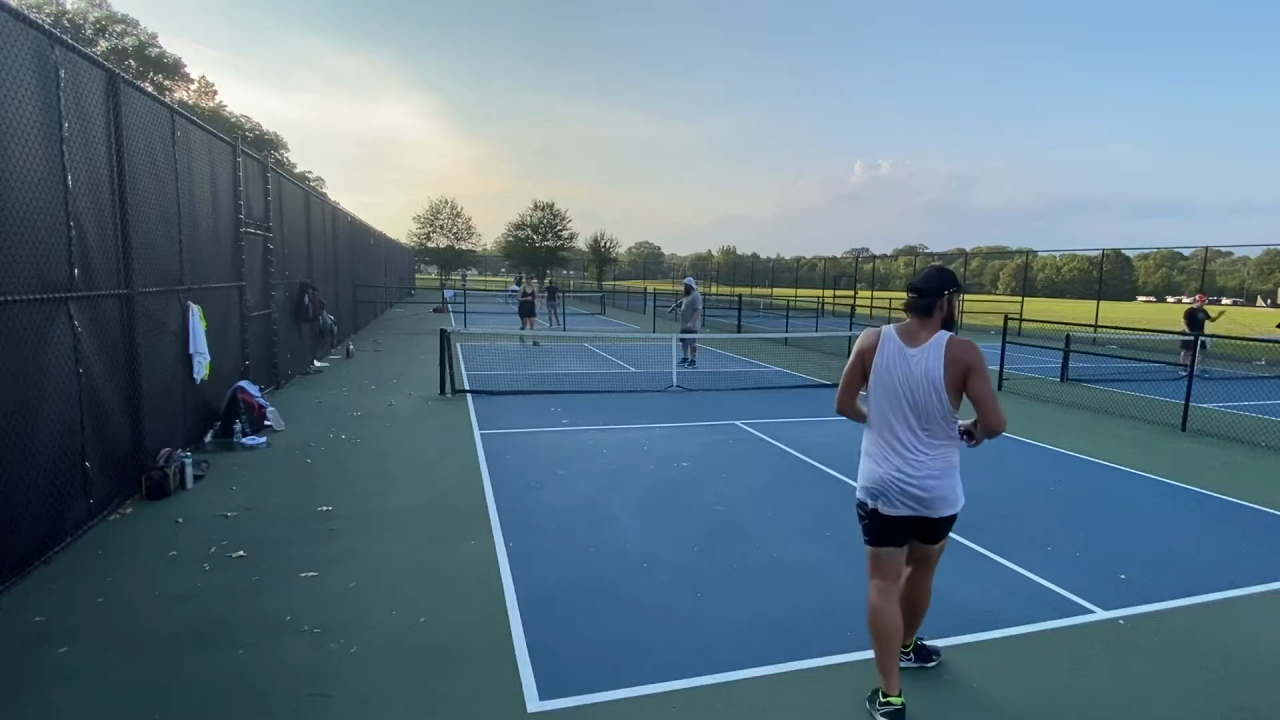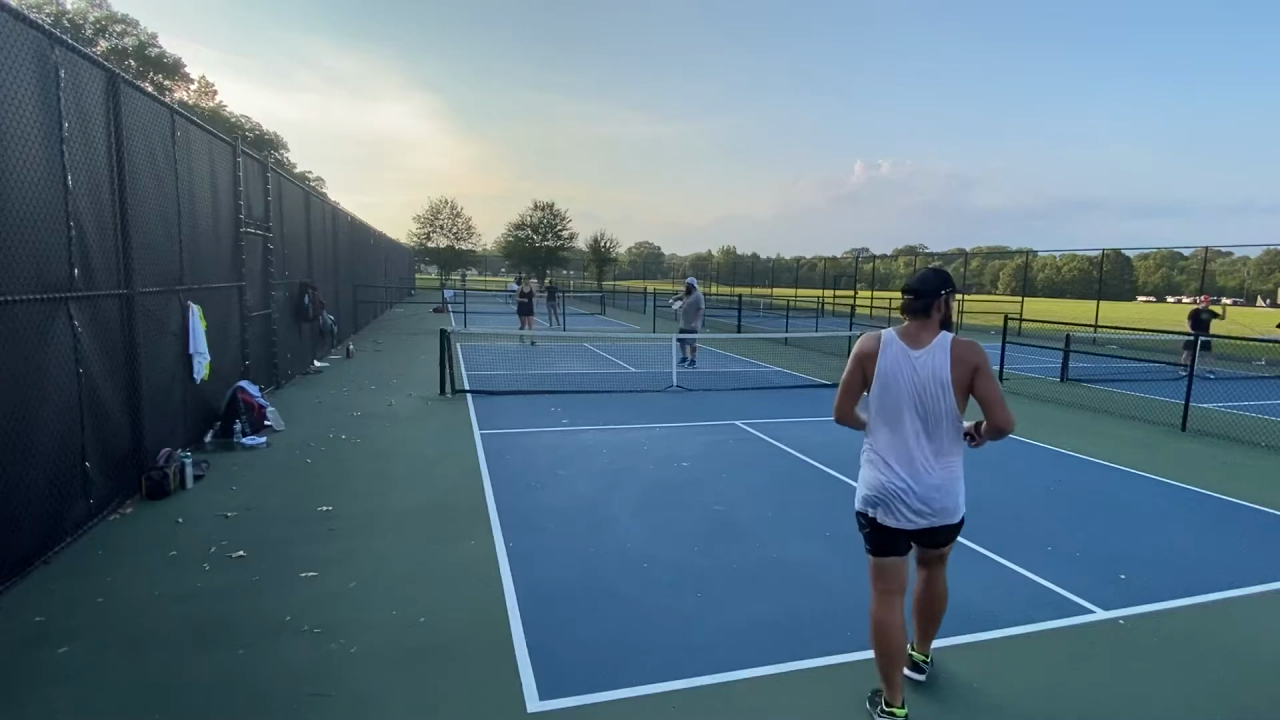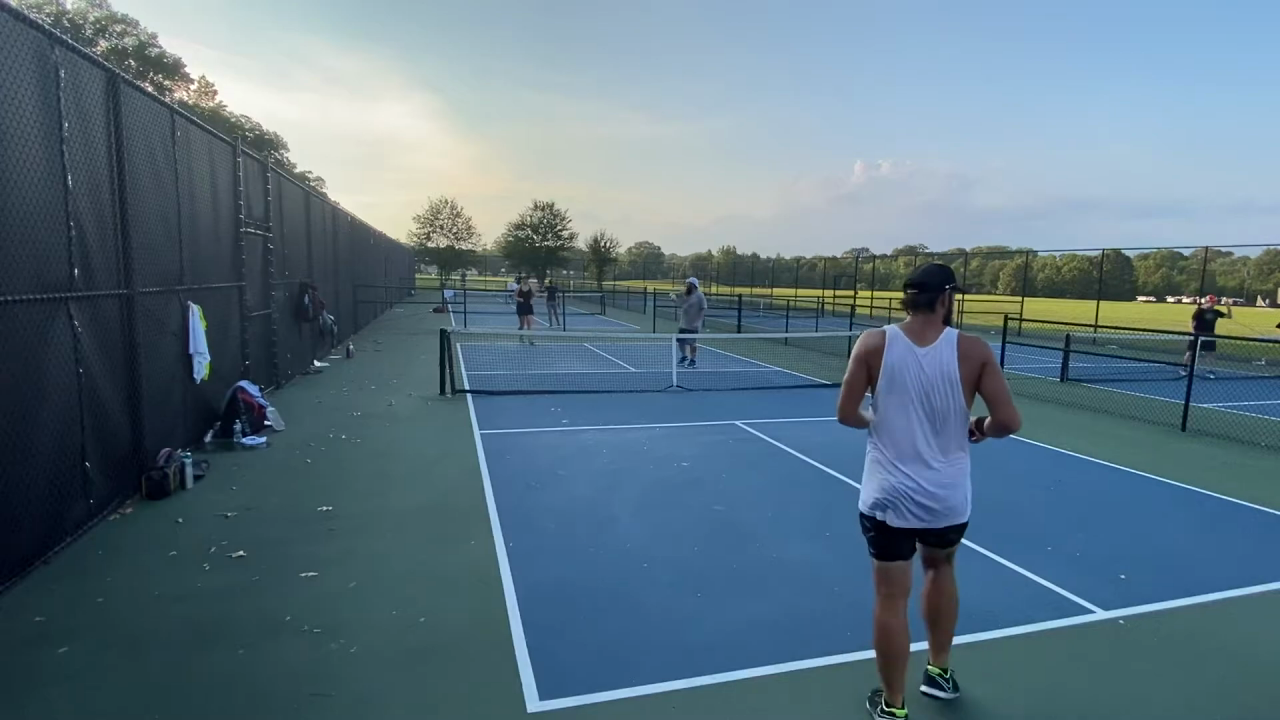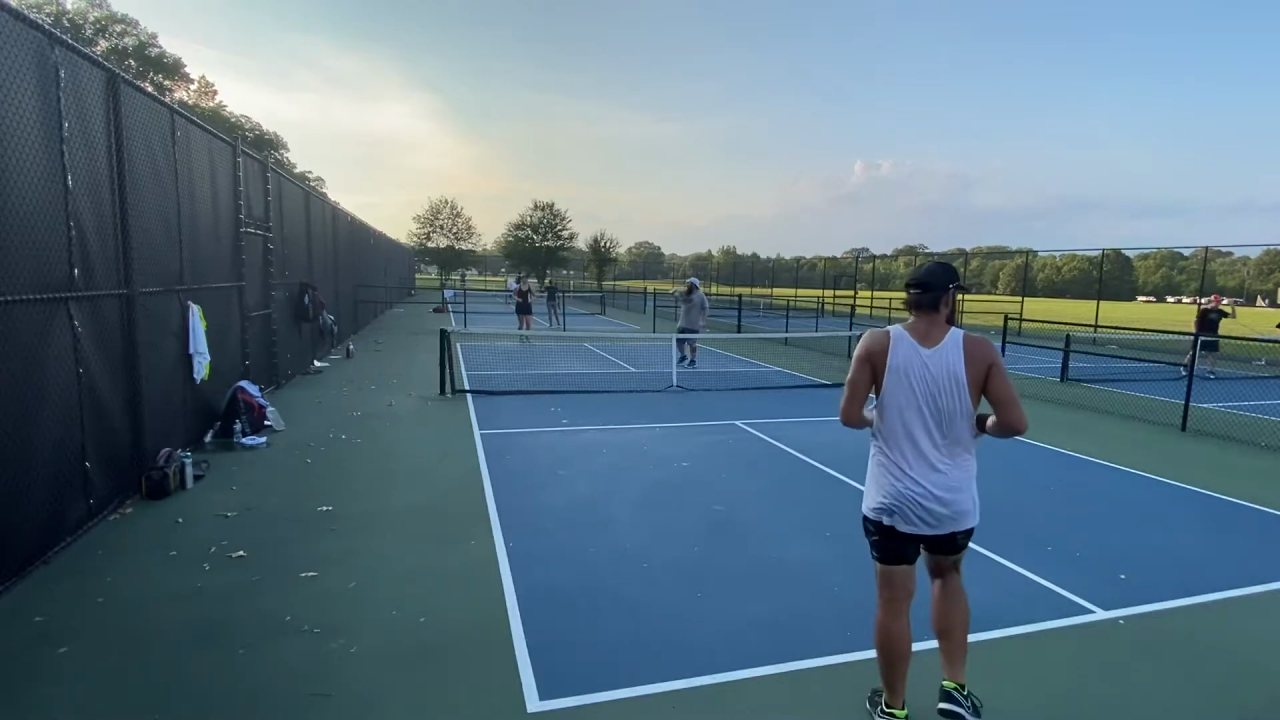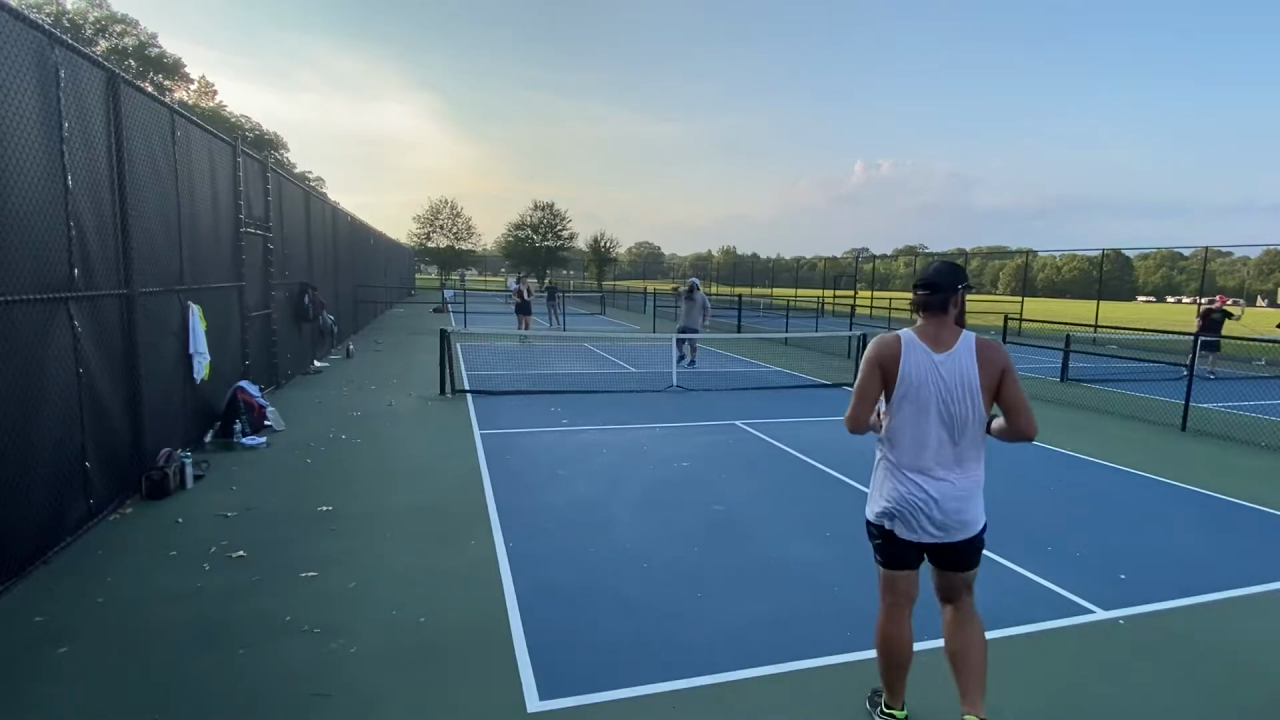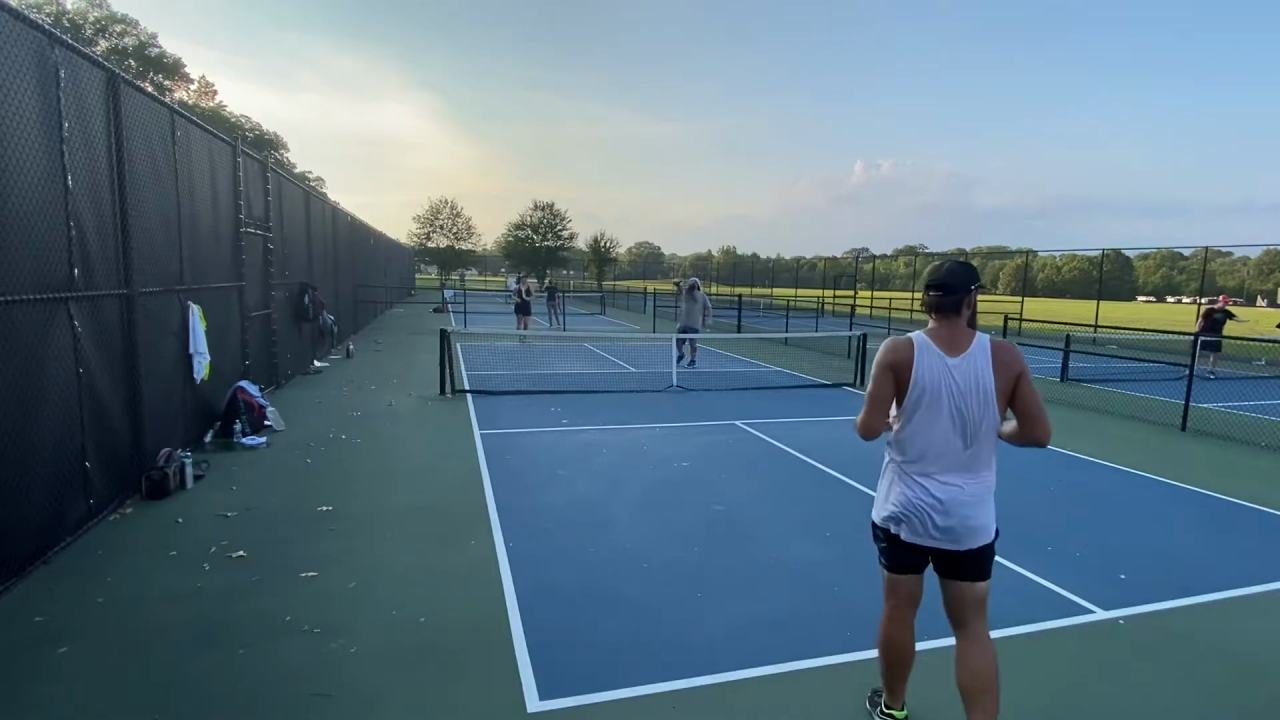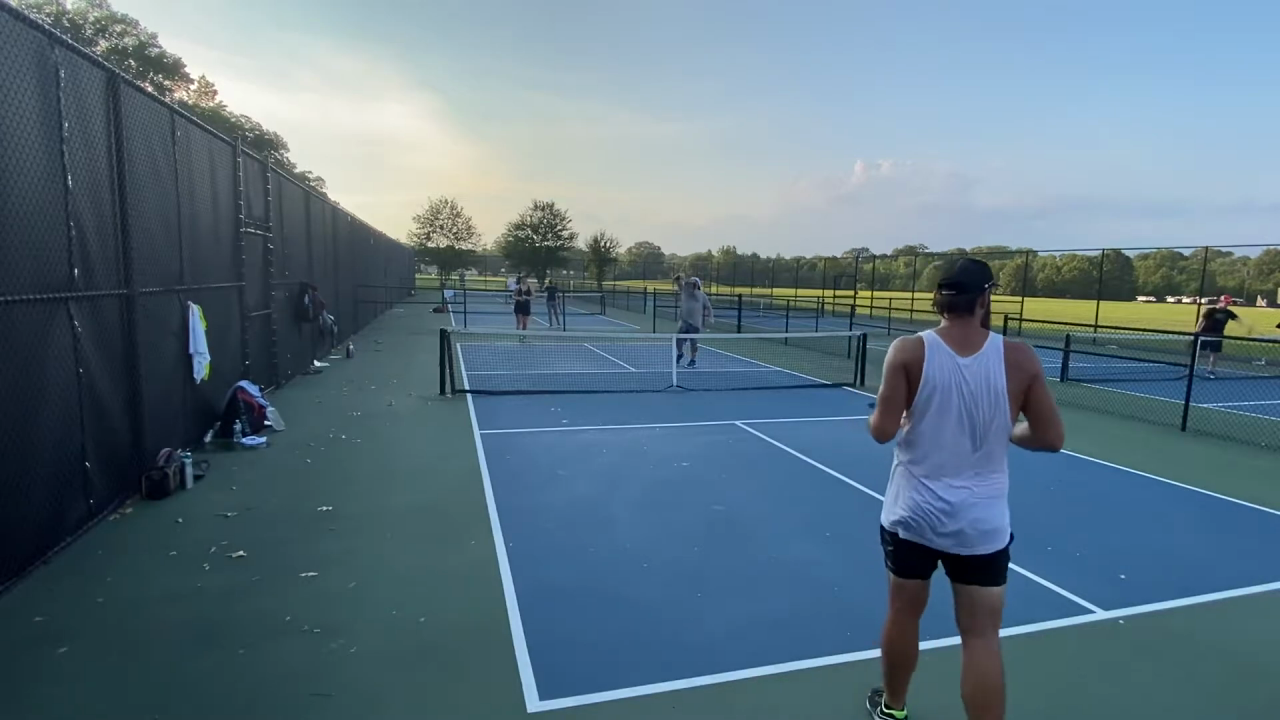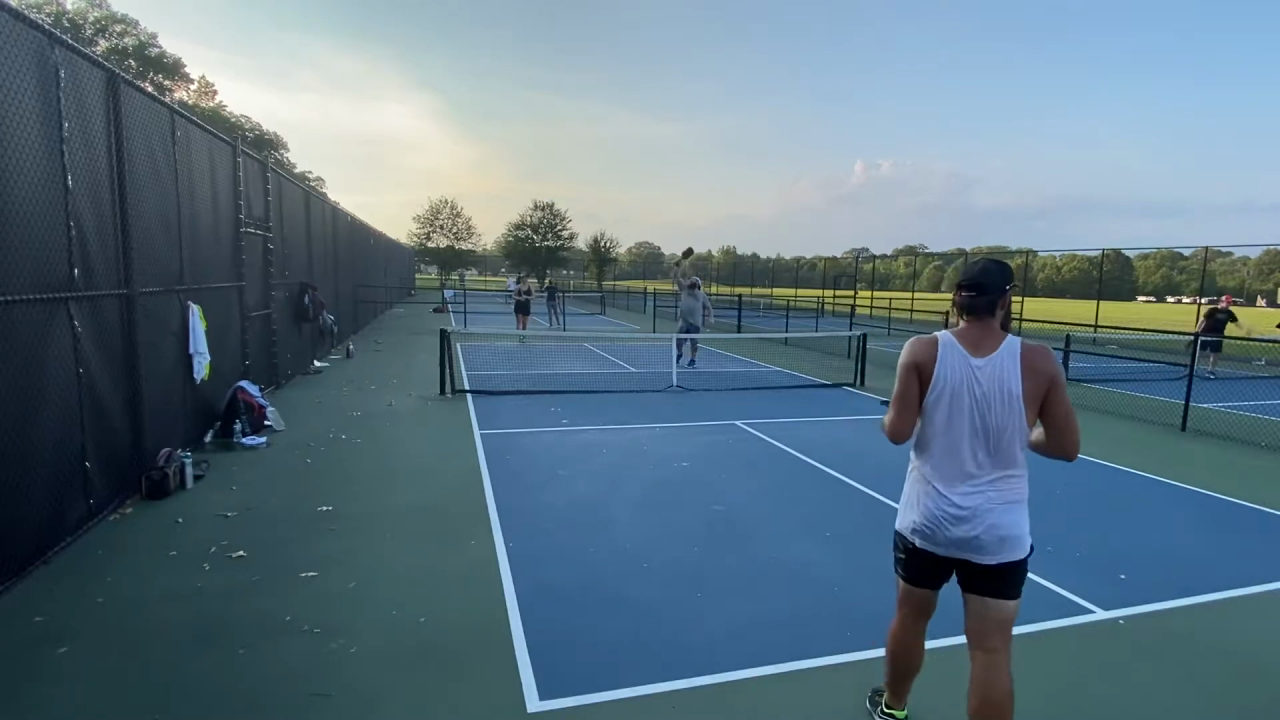
dt=0.1s
person 1, frame 1
left shoulder: (871, 342)
right shoulder: (962, 352)
left elbow: (844, 406)
right elbow: (994, 423)
right wrist: (972, 431)
left hip: (881, 484)
right hip: (936, 488)
left knee: (883, 583)
right knee: (921, 568)
right ankle: (910, 645)
person 1, frame 2
left shoulder: (870, 346)
right shoulder: (967, 354)
left elbow: (842, 414)
right elbow: (1003, 423)
right wrist: (978, 432)
left hip: (881, 493)
right hip: (940, 497)
left knee: (886, 594)
right knee: (933, 570)
right ankle: (920, 655)
person 1, frame 3
left shoulder: (873, 344)
right shoulder: (973, 349)
left elbow: (846, 415)
right elbow: (1009, 421)
right wrist: (979, 428)
left hip: (887, 495)
right hip: (948, 496)
left knee: (890, 598)
right knee: (940, 569)
right ankle: (939, 671)
person 1, frame 4
left shoulder: (876, 345)
right shoulder: (979, 350)
left elbow: (849, 416)
right elbow: (1015, 423)
left hip: (891, 499)
right hip: (955, 500)
left knee: (893, 601)
right knee: (948, 578)
person 1, frame 5
left shoulder: (886, 348)
right shoulder: (991, 354)
left elbow: (856, 423)
right elbow: (1024, 429)
left hip: (897, 505)
right hip: (962, 509)
left knee: (896, 608)
right knee: (960, 602)
person 1, frame 6
left shoulder: (897, 352)
right shoulder: (1005, 357)
left elbow: (868, 428)
right elbow: (1038, 435)
left hip: (904, 509)
right hip: (971, 516)
left knee: (899, 610)
right knee: (972, 626)
person 1, frame 7
left shoulder: (908, 351)
right shoulder: (1020, 358)
left elbow: (882, 430)
right elbow: (1050, 439)
left hip: (912, 513)
right hip: (982, 521)
left knee: (904, 612)
right knee: (980, 637)
person 1, frame 8
left shoulder: (922, 351)
right shoulder: (1039, 362)
left elbow: (897, 431)
right elbow: (1066, 447)
left hip: (927, 519)
right hip: (1001, 531)
left knee: (911, 617)
right knee: (991, 651)
